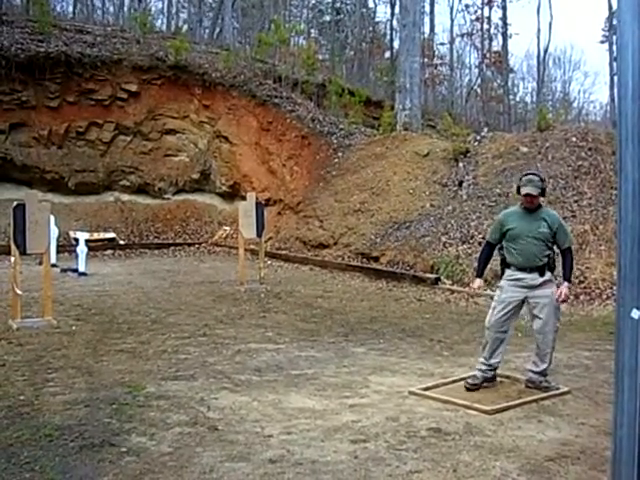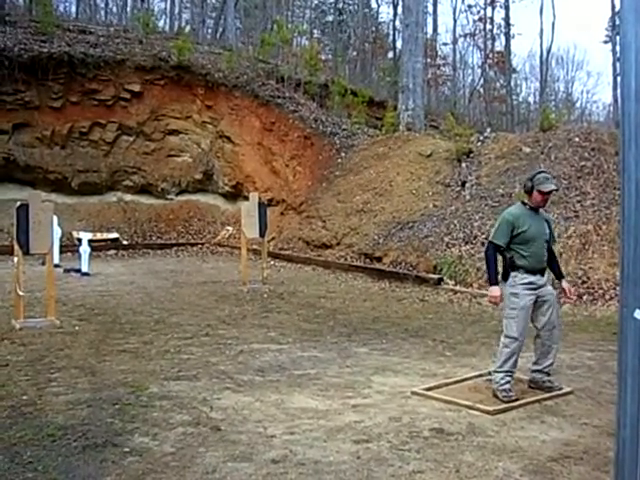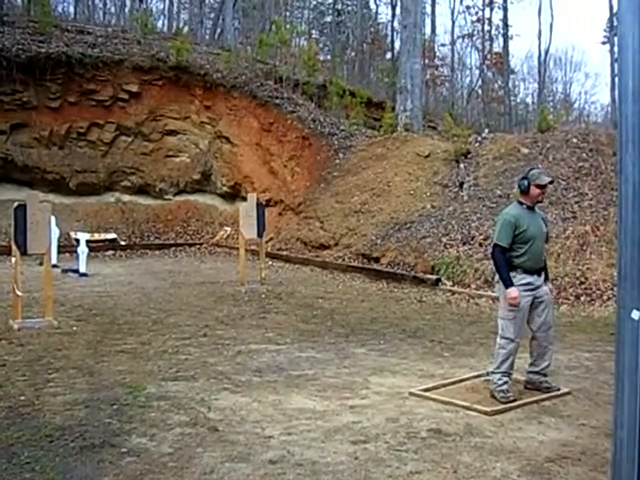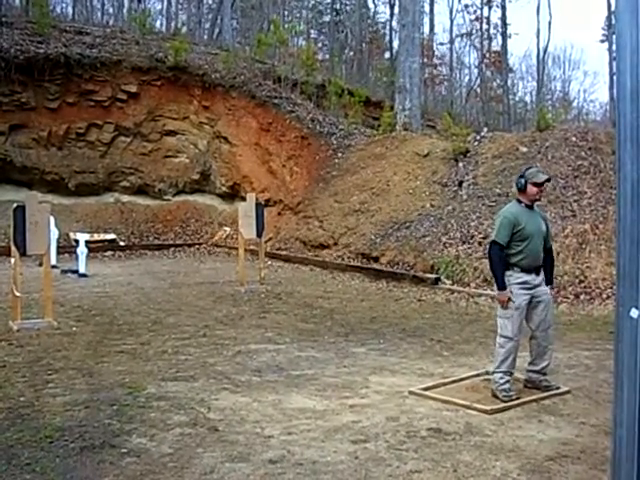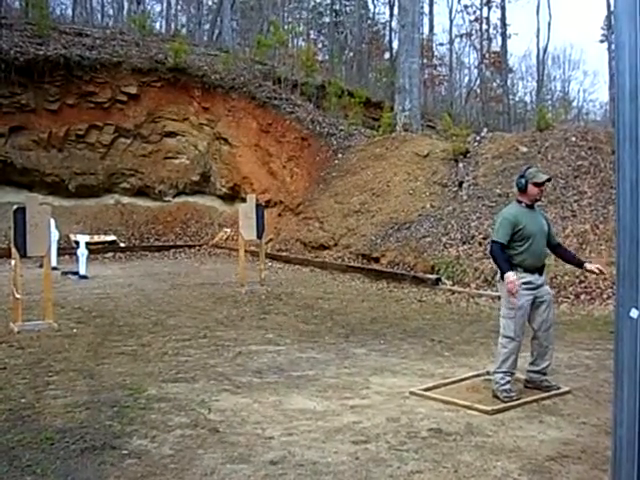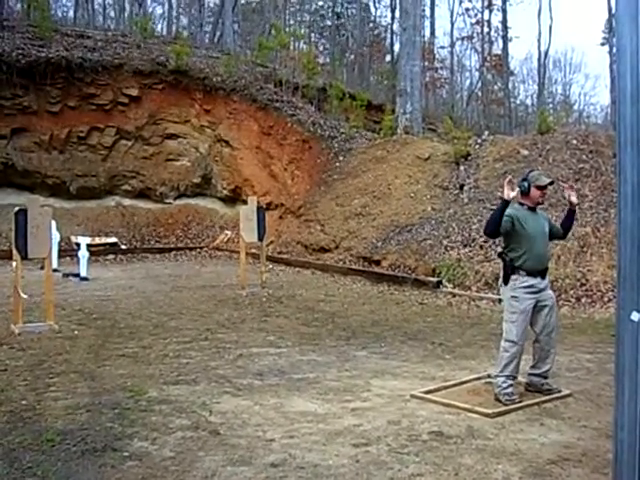
dt=0.4s
person 1, frame 1
left shoulder: (552, 219)
right shoulder: (507, 216)
left elbow: (566, 251)
right elbow: (489, 246)
left wrist: (566, 282)
right wrist: (479, 275)
left hip: (543, 281)
right hip: (513, 279)
left knee: (546, 332)
right knee: (495, 326)
left ankle: (536, 375)
right ankle: (485, 371)
person 1, frame 2
left shoulder: (545, 218)
right shoulder: (511, 216)
right elbow: (492, 249)
left wrist: (561, 279)
right wrist: (493, 283)
left hip: (543, 281)
right hip: (518, 281)
left knee: (549, 330)
right knee: (514, 334)
left ankle: (539, 375)
right ankle: (501, 382)
person 1, frame 3
left shoulder: (540, 216)
right shoulder: (510, 216)
right elbow: (497, 252)
left wrist: (547, 279)
right wrist: (509, 286)
left hip: (539, 281)
right hip: (517, 281)
left knee: (544, 332)
right knee: (510, 335)
left ankle: (536, 377)
right ankle: (499, 382)
person 1, frame 4
left shoulder: (541, 216)
right shoulder: (509, 214)
left elbow: (548, 251)
right elbow: (494, 251)
left wrist: (550, 282)
right wrist: (501, 287)
left hip: (538, 280)
right hip: (515, 280)
left knee: (543, 331)
right knee: (509, 334)
left ankle: (536, 375)
right ankle: (500, 382)
person 1, frame 5
left shoulder: (540, 216)
right shoulder: (509, 214)
left elbow: (555, 247)
right elbow: (496, 247)
left wrist: (583, 265)
right wrist: (506, 272)
left hip: (539, 280)
right hip: (517, 280)
left knee: (544, 331)
right knee: (511, 334)
left ankle: (535, 375)
right ankle: (501, 382)
person 1, frame 6
left shoulder: (543, 217)
right shoulder: (513, 215)
left elbow: (562, 233)
right elbow: (490, 232)
left wrist: (572, 208)
right wrist: (505, 201)
left hip: (543, 282)
right hip: (519, 284)
left knee: (547, 335)
right knee: (514, 338)
left ankle: (537, 379)
right ankle: (503, 386)
